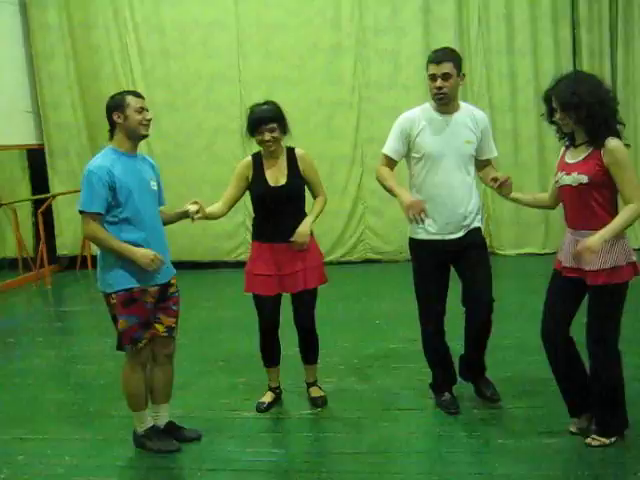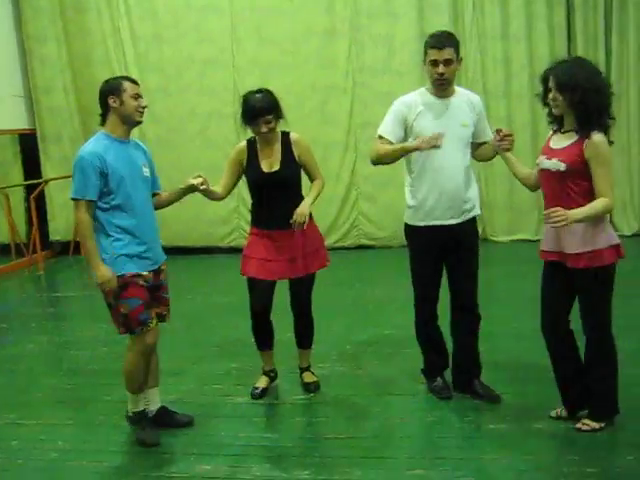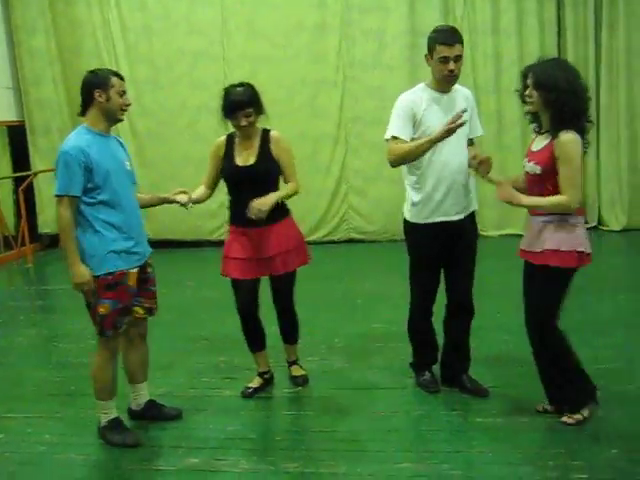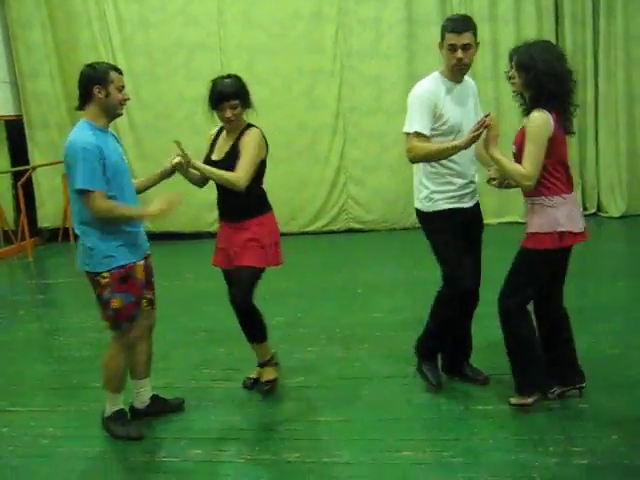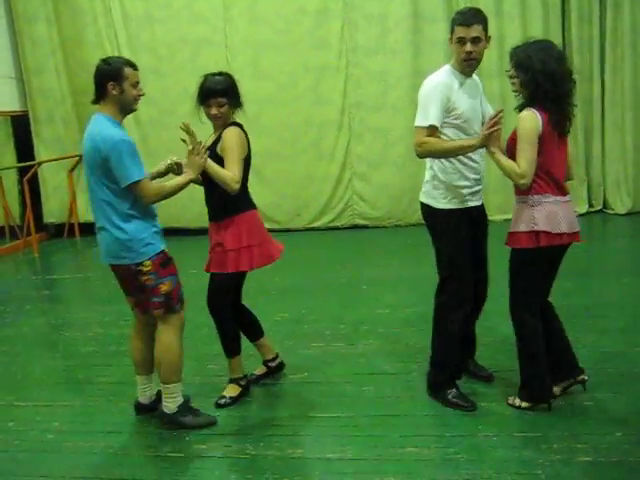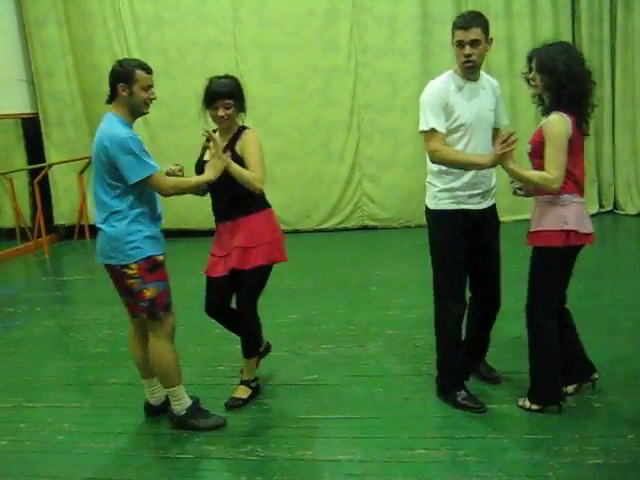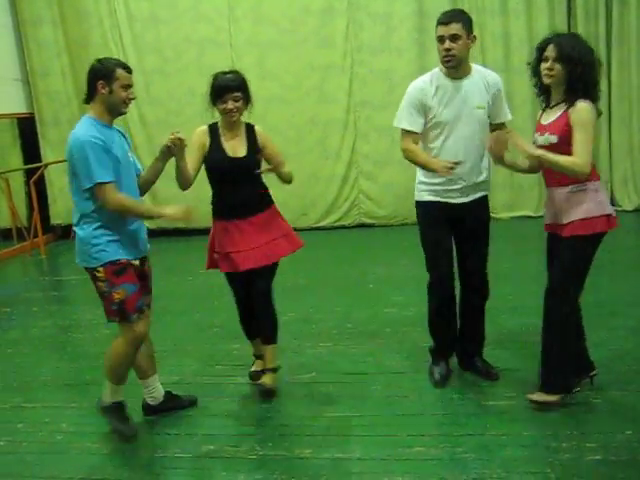
dt=0.3s
person 1, frame 1
left shoulder: (477, 119)
right shoulder: (410, 121)
left elbow: (485, 165)
right elbow: (383, 169)
left wrist: (497, 178)
right wrist: (403, 195)
left hip: (468, 232)
right hip: (426, 237)
left knee: (481, 306)
right knee: (431, 317)
left ankle: (474, 368)
right ankle: (443, 385)
person 1, frame 2
left shoulder: (472, 103)
right shoulder: (406, 105)
right elbow: (377, 153)
left wrist: (498, 147)
right wrist: (413, 145)
left hip: (464, 220)
right hip: (422, 223)
left knee: (467, 303)
right knee: (426, 304)
left ankle: (467, 375)
right ankle: (435, 371)
person 1, frame 3
left shoulder: (467, 97)
right shoulder: (409, 102)
right elbow: (394, 156)
left wrist: (477, 160)
right wrist: (438, 136)
left hip: (463, 216)
right hip: (424, 219)
left knee: (462, 300)
right knee: (423, 297)
left ankle: (456, 369)
right ankle: (423, 365)
person 1, frame 4
left shoulder: (470, 86)
right shoulder: (426, 92)
right elbow: (414, 151)
left wrist: (491, 167)
right wrist: (462, 143)
left hip: (469, 203)
right hip: (438, 206)
left knee: (470, 289)
right knee: (459, 282)
left ankle: (457, 359)
right ankle: (427, 349)
person 1, frame 5
left shoulder: (475, 84)
right shoulder: (437, 85)
right elbow: (422, 145)
right wrist: (473, 144)
left hip: (472, 201)
right hip: (445, 205)
left knee: (476, 287)
right knee: (455, 291)
left ankle: (463, 356)
right ankle: (441, 380)
person 1, frame 6
left shoulder: (492, 87)
right shoulder: (437, 90)
right elbow: (435, 150)
right wrist: (484, 160)
left hip: (484, 206)
right hip: (447, 208)
left knee: (488, 290)
right knee: (451, 296)
left ankle: (473, 357)
right ankle: (450, 381)
person 1, frame 7
left shoulder: (490, 82)
right shoulder: (421, 89)
left elbow: (501, 130)
right elbow: (408, 142)
right wrist: (434, 164)
left hip: (475, 198)
right hip: (433, 199)
left knee: (475, 280)
right knee: (441, 279)
left ankle: (470, 352)
right ankle: (441, 352)
person 2, frame 1
left shoulder: (148, 165)
right shoulder: (100, 169)
right elbow: (91, 226)
left wrist: (182, 213)
right wrist: (132, 252)
left hip: (162, 276)
right hip: (126, 281)
left knee: (165, 349)
right knee: (138, 356)
left ankle: (162, 421)
right ankle: (143, 429)
person 2, frame 2
left shoulder: (140, 149)
right shoulder: (92, 154)
right elbow: (82, 214)
left wrist: (185, 190)
right wrist: (97, 265)
left hip: (152, 260)
right hip: (120, 267)
left knee: (151, 339)
right knee: (145, 339)
left ankle: (153, 407)
right ankle: (135, 411)
person 2, frame 3
left shoulder: (116, 144)
right shoulder: (75, 149)
right elbow: (65, 211)
left wrist: (165, 198)
right wrist: (75, 264)
left hip: (137, 256)
right hip: (105, 265)
left knee: (138, 331)
right knee: (110, 342)
left ankle: (141, 402)
right ankle: (108, 420)
person 2, frame 4
left shoulder: (108, 137)
right shoulder: (83, 143)
right elbow: (97, 205)
left wrist: (162, 174)
right wrist: (148, 211)
left hip: (133, 251)
right hip: (109, 258)
left knee: (144, 325)
right knee: (125, 335)
left ankle: (143, 400)
right ankle: (113, 411)
person 2, frame 5
left shoulder: (101, 130)
right shoulder: (112, 138)
right elbow: (147, 194)
left wrist: (160, 171)
right wrist: (189, 174)
left hip: (121, 244)
right hip: (139, 246)
left knee: (145, 320)
right knee: (171, 320)
left ankle: (147, 396)
right ankle: (172, 407)
person 2, frame 6
left shoulder: (115, 130)
right shoulder: (120, 137)
right elbow: (163, 187)
left wrist: (164, 174)
right wrist: (207, 176)
left hip: (129, 246)
right hip: (134, 249)
left knee: (142, 324)
right knee: (161, 326)
left ankle: (156, 398)
right ankle: (181, 408)
person 2, frame 7
left shoulder: (117, 134)
right shoulder: (87, 139)
left elbow: (138, 184)
right elbow: (109, 198)
left wrist: (163, 156)
right wrist: (162, 213)
left hip: (133, 247)
right hip: (106, 252)
left knee: (140, 323)
right knee: (134, 328)
left ankle: (155, 396)
right ankle: (111, 400)
person 3, frame 1
right shoulder: (567, 150)
right elbow: (553, 199)
left wrist: (600, 237)
right wrist: (512, 196)
left hip: (608, 257)
right hip: (571, 254)
left knee: (601, 342)
right knee: (552, 331)
right ankle: (583, 405)
person 3, frame 2
left shoulder: (594, 141)
right shoulder: (554, 134)
left elbow: (606, 201)
right elbow: (535, 181)
left wrist: (573, 216)
right wrist: (505, 155)
left hip: (590, 244)
right hip: (556, 243)
left knee: (596, 328)
right knee: (552, 324)
left ankle: (603, 408)
right ankle: (576, 400)
person 3, frame 3
left shoulder: (567, 140)
right shoulder: (540, 135)
left elbow: (570, 200)
left wrist: (521, 200)
right wrist: (494, 179)
left hip: (561, 240)
right hip: (539, 238)
left knee: (541, 323)
right knee: (541, 322)
left ankle: (581, 394)
right ankle: (564, 397)
person 3, frame 4
left shoulder: (539, 118)
right shoulder: (546, 115)
left elbow: (528, 177)
left wrist: (494, 151)
right wrist: (507, 178)
left hip: (550, 221)
right hip: (555, 218)
left knee: (511, 301)
right knee: (548, 301)
left ankle: (533, 384)
right ankle: (567, 376)
person 3, frame 5
left shoulder: (529, 117)
right shoulder: (555, 116)
left elbow: (523, 177)
right elbow: (566, 171)
left wrist: (495, 150)
left hip: (537, 220)
right hip: (559, 217)
left knee: (523, 307)
right knee: (537, 301)
left ankle: (536, 390)
right ankle: (565, 370)
person 3, frame 6
left shoulder: (556, 121)
right shoulder: (570, 117)
left elbow: (554, 181)
left wrist: (511, 167)
right wrist: (531, 185)
left hip: (558, 222)
right hip: (566, 220)
left knee: (540, 308)
right knee: (552, 303)
left ankle: (546, 392)
right ankle: (578, 370)
person 3, frame 7
left shoulder: (581, 108)
right shoulder: (544, 111)
left elbow: (582, 166)
right elbow: (533, 166)
left wrist: (531, 149)
right wrist: (504, 158)
left hip: (585, 210)
right hip: (557, 211)
left knee: (558, 295)
right knee: (560, 294)
left ankle: (556, 382)
right ankle: (578, 368)
person 4, frame 1
left shoulder: (300, 158)
right shoulder: (248, 165)
left elbow: (321, 197)
right elbow: (223, 207)
left wrist: (308, 222)
right wrist: (203, 212)
left hip: (300, 251)
right hip: (265, 253)
left knee: (305, 320)
right knee: (267, 323)
left ankle: (312, 382)
right ankle: (273, 387)
person 4, frame 2
left shoulder: (295, 142)
right shoulder: (242, 151)
left elbow: (318, 179)
right elbow: (222, 192)
left wrist: (306, 203)
right wrist: (205, 189)
left hip: (299, 234)
right hip: (263, 238)
left knee: (301, 305)
right knee: (259, 309)
left ankle: (305, 366)
right ankle: (268, 370)
person 4, frame 3
left shoulder: (274, 140)
right shoulder: (222, 145)
left elbow: (294, 185)
right elbow: (207, 188)
left wrist: (270, 200)
right wrist: (191, 198)
left hip: (277, 232)
right hip: (240, 236)
left knee: (284, 302)
right knee: (246, 307)
left ankle: (293, 361)
right ankle: (263, 372)
person 4, frame 4
left shoulder: (253, 135)
right shoulder: (215, 136)
left elbow: (239, 182)
right elbow: (200, 180)
left wrist: (197, 164)
right wrist: (185, 168)
left hip: (256, 228)
right hip: (228, 228)
left knee: (241, 298)
right knee: (238, 300)
left ankle: (269, 359)
right ankle: (263, 361)
person 4, frame 5
left shoulder: (232, 133)
right shoulder: (217, 133)
left elbow: (232, 184)
left hip: (238, 229)
right hip: (226, 229)
left knee: (219, 304)
right knee: (227, 303)
left ankle: (237, 378)
right ankle: (271, 358)
person 4, frame 6
left shoulder: (248, 136)
right shoulder: (210, 139)
left elbow: (258, 184)
right elbow: (206, 186)
left wrist: (223, 160)
left hip: (254, 229)
right hip: (226, 231)
left knee: (245, 305)
right knee: (215, 306)
left ankle: (249, 380)
right ankle: (257, 343)
person 4, frame 7
left shoulder: (257, 134)
right shoulder: (204, 135)
left elbow: (287, 177)
right elbow: (184, 183)
left wrist: (277, 169)
right wrist: (177, 156)
left hip: (264, 223)
right hip: (227, 228)
left knee: (262, 294)
right knee: (244, 298)
left ankle: (269, 368)
right ankle: (259, 354)
